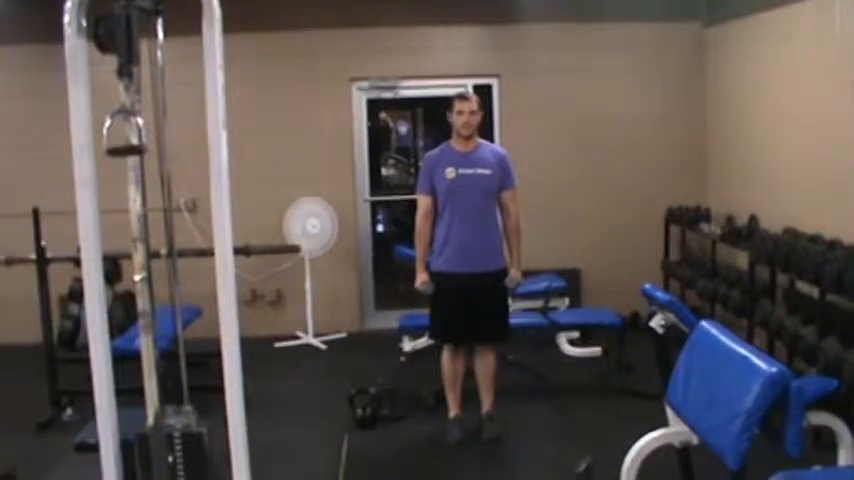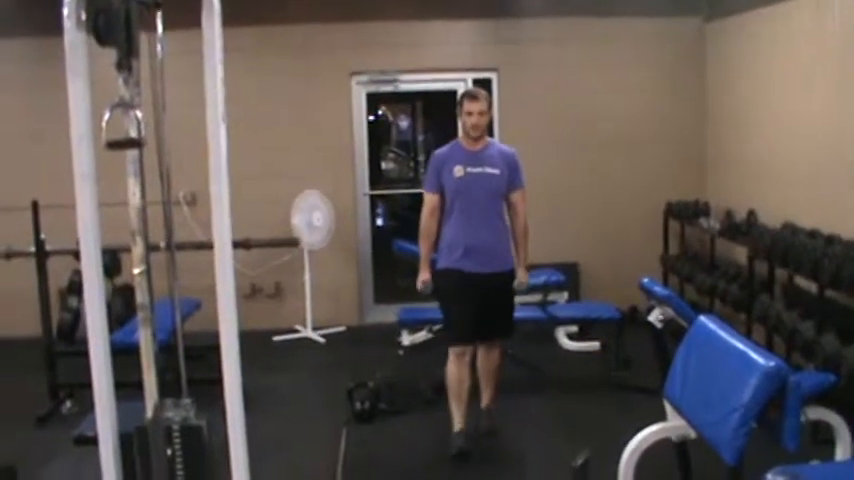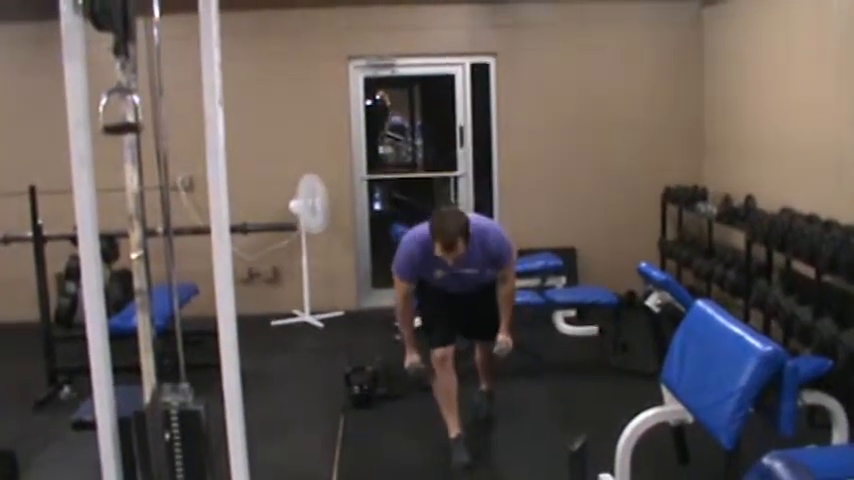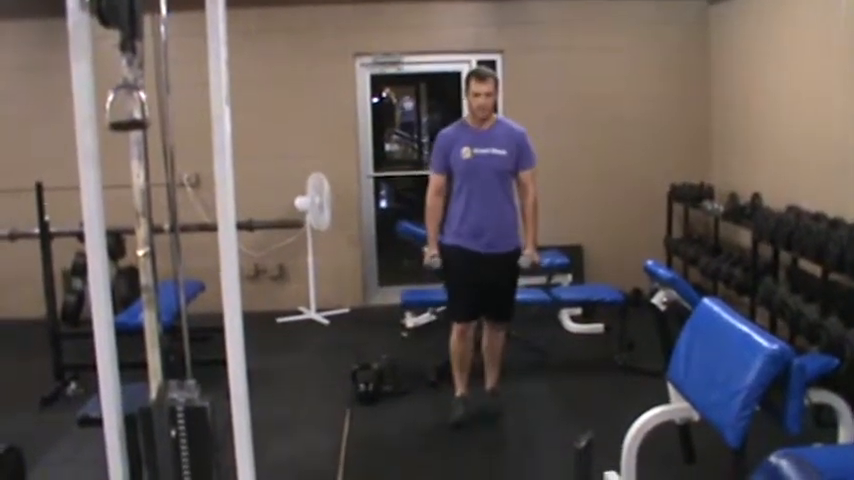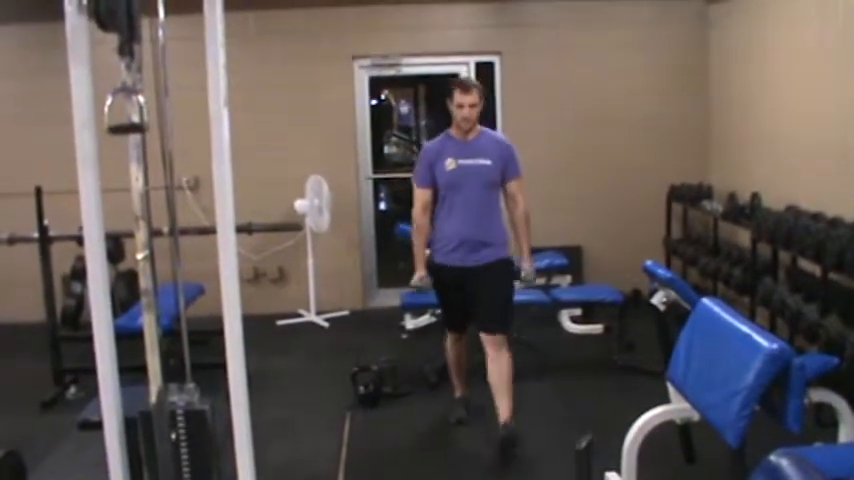
dt=1s
person 1, frame 1
left shoulder: (498, 158)
right shoulder: (434, 161)
left elbow: (510, 212)
right elbow: (424, 216)
left wrist: (515, 262)
right wrist: (421, 267)
left hip: (490, 268)
right hip: (447, 269)
left knee: (486, 343)
right knee: (452, 344)
left ankle: (488, 412)
right ankle: (454, 414)
person 1, frame 2
left shoulder: (506, 157)
right shoulder: (442, 158)
left elbow: (518, 213)
right elbow: (430, 213)
left wrist: (522, 263)
right wrist: (424, 265)
left hip: (498, 267)
right hip: (455, 268)
left knee: (491, 342)
right knee: (459, 349)
left ankle: (486, 406)
right ankle: (457, 428)
person 1, frame 3
left shoulder: (493, 237)
right shoulder: (412, 246)
left elbow: (506, 281)
right elbow: (404, 298)
left wrist: (505, 329)
right wrist: (410, 348)
left hip: (480, 287)
right hip: (435, 291)
left knee: (487, 343)
right knee: (441, 355)
left ankle: (486, 390)
right ankle: (455, 435)
person 1, frame 4
left shoulder: (516, 136)
right shoulder: (448, 138)
left elbow: (527, 192)
right elbow: (436, 194)
left wrist: (530, 243)
right wrist: (432, 243)
left hip: (503, 248)
right hip: (460, 247)
left knee: (496, 322)
right knee: (462, 325)
left ankle: (491, 388)
right ankle: (460, 393)
person 1, frame 5
left shoulder: (501, 147)
right shoulder: (432, 152)
left elbow: (516, 203)
right elbow: (421, 211)
left wrist: (526, 255)
right wrist: (420, 264)
left hip: (492, 260)
right hip: (447, 261)
left knee: (495, 342)
right knee: (455, 334)
left ankle: (505, 422)
right ankle: (460, 395)
